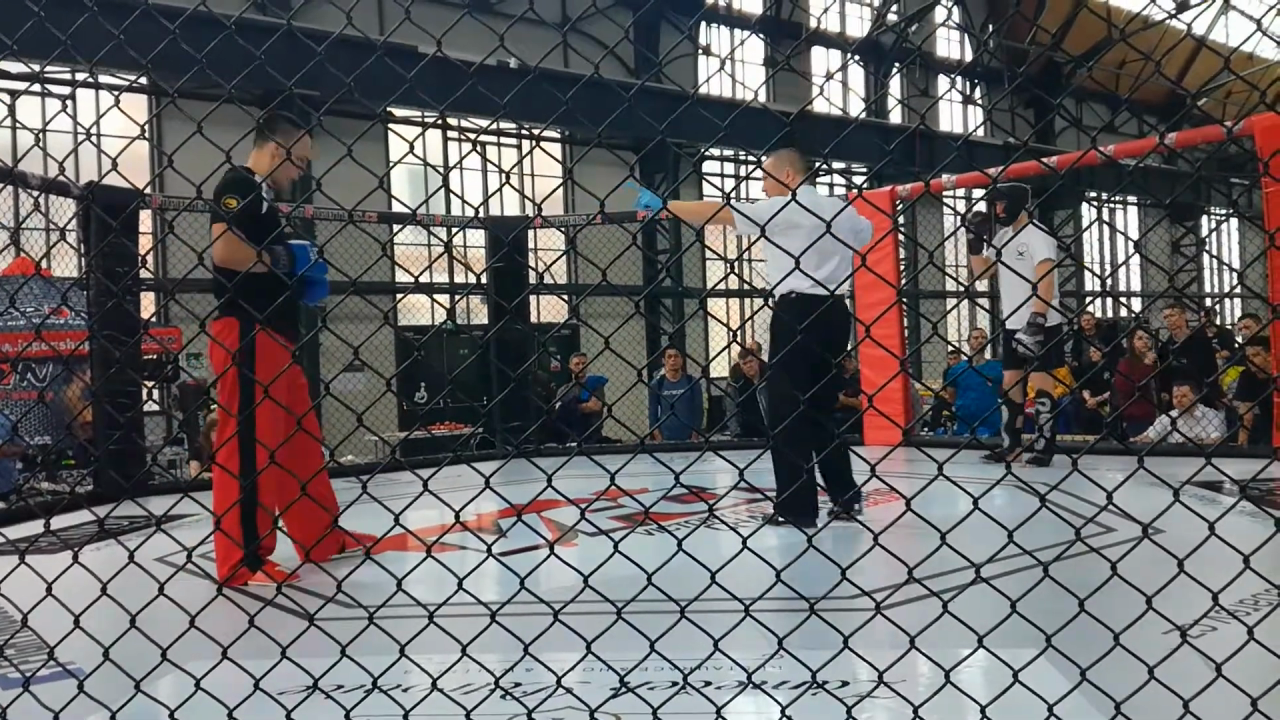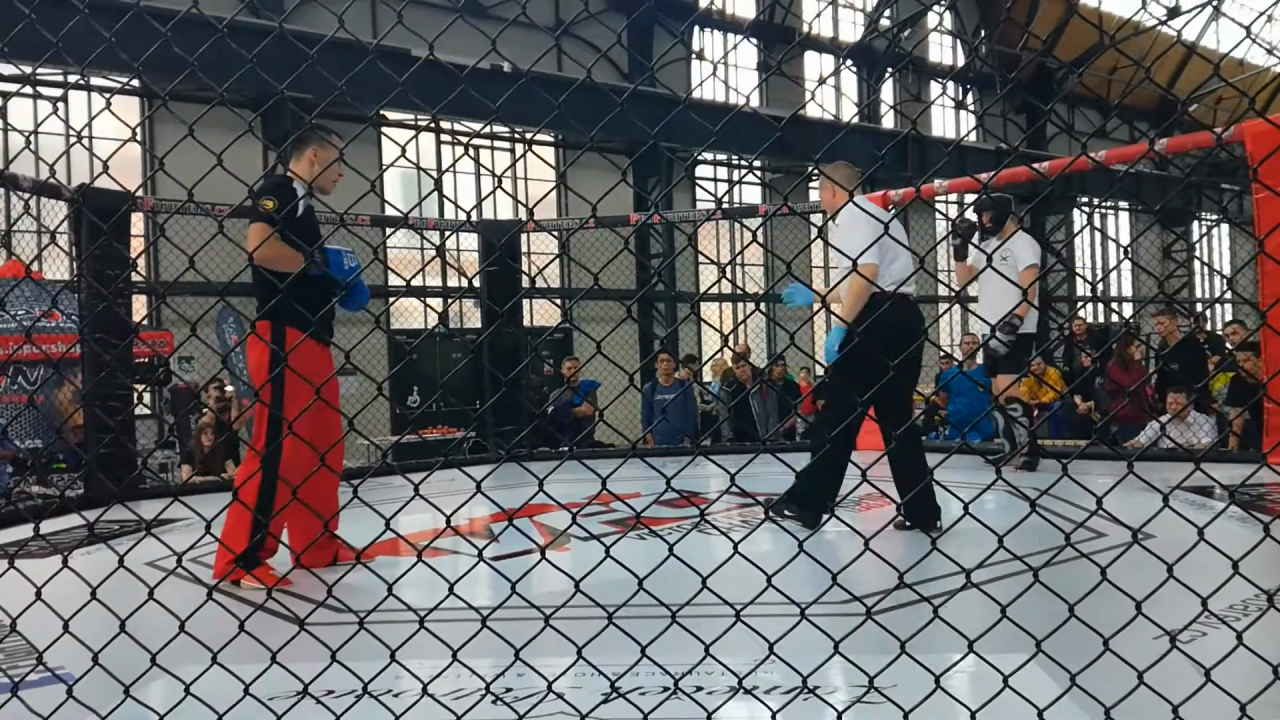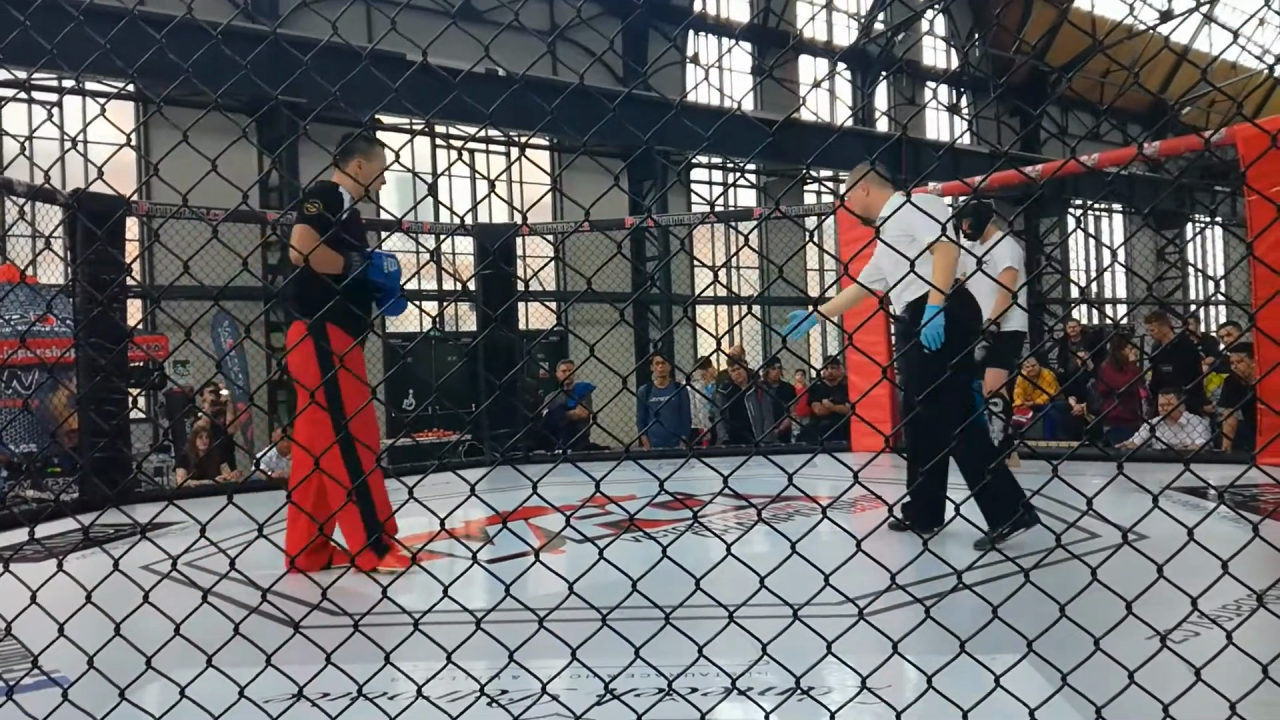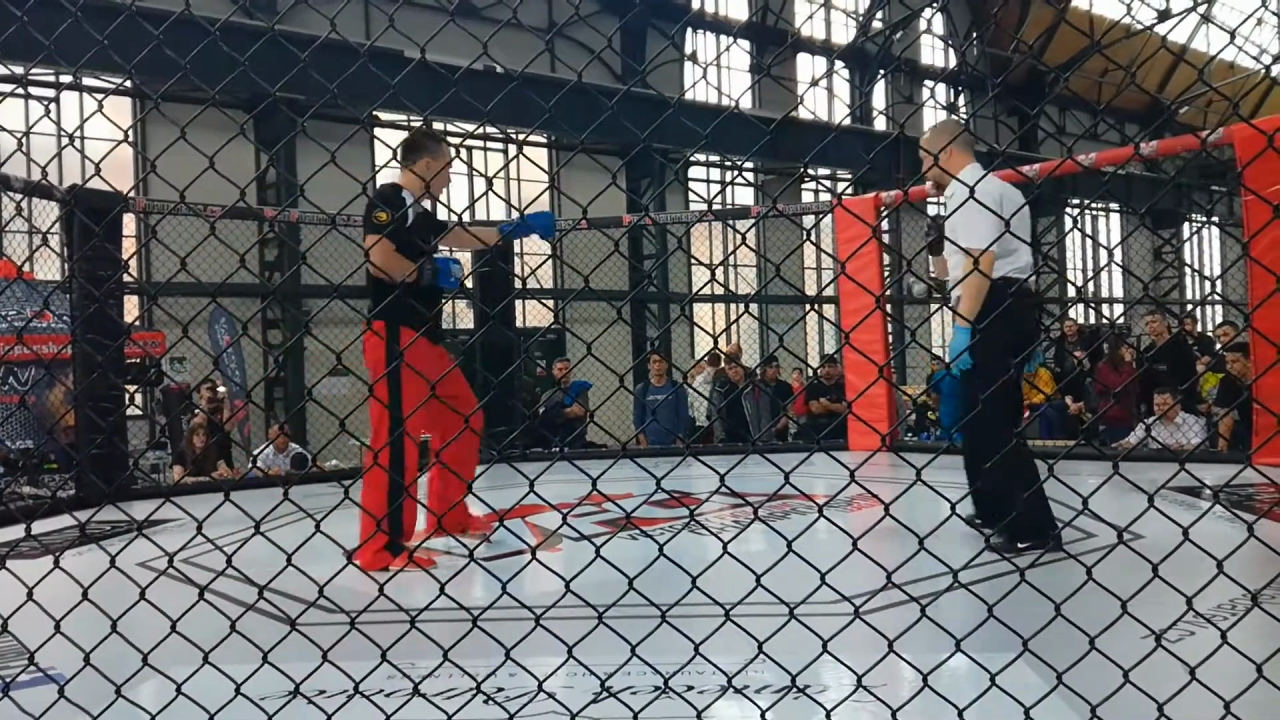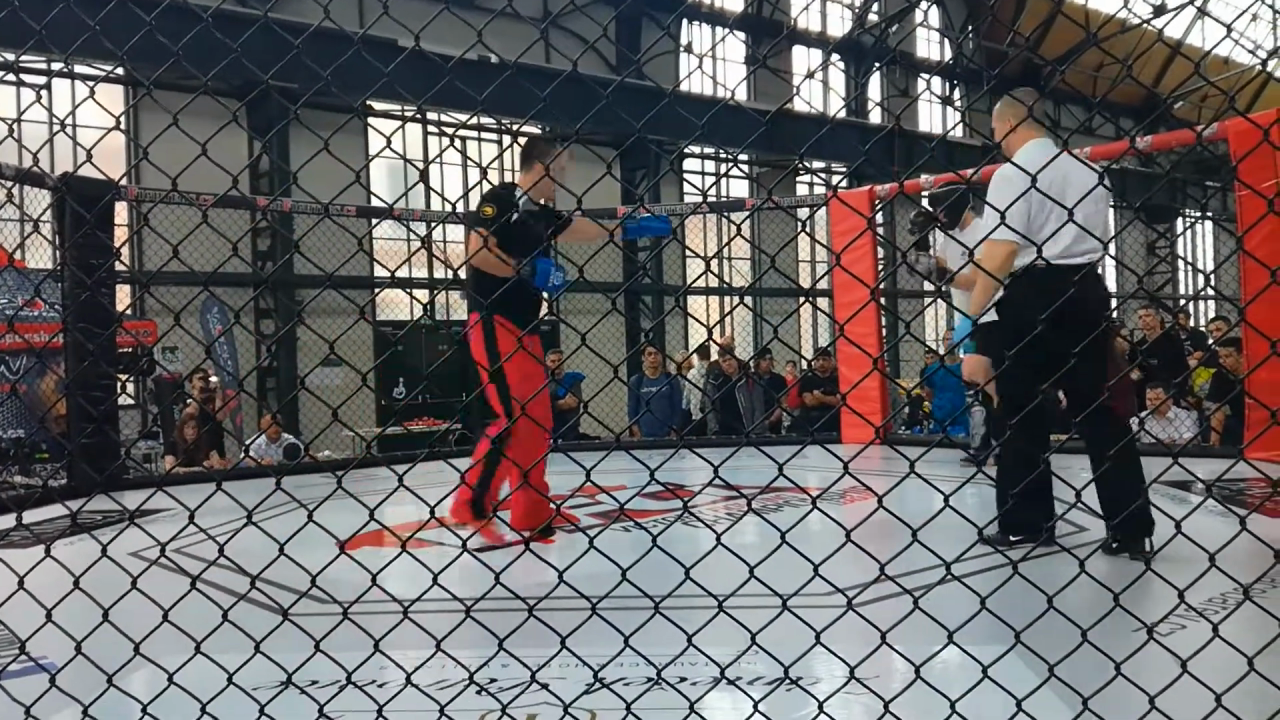
dt=0.5s
person 1, frame 1
left shoulder: (262, 195)
right shoulder: (240, 185)
right elbow: (224, 249)
left wrist: (301, 277)
right wrist: (282, 259)
left hip: (274, 335)
right hip: (247, 334)
left knee: (300, 436)
right knee: (249, 443)
left ankle: (323, 536)
right ankle: (242, 560)
person 1, frame 2
left shoulder: (302, 204)
right shoulder: (278, 190)
right elbow: (259, 249)
left wrist: (341, 282)
right wrist: (321, 262)
left hip: (309, 339)
right hip: (282, 338)
left knee: (322, 443)
right knee: (277, 445)
left ankle: (317, 543)
right ankle: (241, 558)
person 1, frame 3
left shoulder: (346, 210)
right shoulder: (325, 195)
right elbow: (302, 249)
left wrist: (379, 281)
right wrist: (362, 265)
left hip: (337, 338)
right hip: (321, 336)
left knee: (319, 445)
right knee: (352, 439)
left ankle: (310, 546)
right ankle: (371, 544)
person 1, frame 4
left shoulder: (418, 211)
right shoulder: (388, 200)
left elbow: (464, 237)
right elbow: (377, 258)
left wrist: (518, 228)
right wrist: (429, 273)
left hip: (422, 337)
right hip: (396, 336)
left knee: (464, 421)
right knee: (394, 439)
left ankle: (449, 514)
right ankle: (381, 547)
person 1, frame 5
left shoulder: (541, 214)
right shoulder: (502, 199)
left elbow: (588, 230)
right elbow: (475, 251)
left wrist: (636, 228)
right wrist: (529, 272)
left hip: (523, 329)
right hip: (495, 325)
left knee: (536, 422)
right knee: (516, 419)
left ankle: (531, 511)
right ankle: (472, 505)
person 2, frame 1
left shoulder: (784, 210)
right shoulder: (844, 209)
left elbow: (720, 213)
right elbow: (866, 234)
left wrist: (663, 204)
left hip: (797, 313)
right hip: (836, 313)
left knee: (787, 410)
right knee: (825, 406)
left ankle: (797, 507)
right ankle: (844, 495)
person 2, frame 2
left shoulder: (853, 217)
right shoulder: (881, 217)
left elbow: (864, 273)
left wrist: (840, 327)
right wrist: (819, 295)
left hip: (873, 322)
right hip: (903, 318)
left knee: (839, 414)
right knee: (898, 418)
left ankle: (807, 503)
right ankle: (921, 511)
person 2, frame 3
left shoulder: (917, 207)
right shoulder: (884, 236)
left elbow: (943, 252)
right elbow: (858, 290)
left wrist: (934, 308)
right wrist: (813, 316)
left hip: (943, 319)
right hip: (919, 328)
left knee: (951, 417)
right knee: (922, 419)
left ankle: (1011, 511)
right ankle: (921, 512)
person 2, frame 4
left shoulder: (973, 191)
right shoulder: (1002, 191)
left elbow: (982, 264)
left wrist: (963, 327)
left hip: (992, 315)
right hip: (1010, 310)
left knee: (991, 423)
right knee: (985, 417)
left ankle: (1033, 528)
right ankle: (994, 510)
person 2, frame 5
left shoulder: (1016, 171)
right shoulder: (1090, 171)
left elbow: (1002, 250)
right elbow: (1099, 243)
left wrist: (972, 311)
left hip: (1034, 295)
right hip: (1087, 291)
left knee: (1024, 413)
right knee: (1100, 410)
left ankle: (1025, 524)
right ankle: (1132, 530)
person 3, frame 1
left shoulder: (1037, 235)
right shoulder: (1000, 236)
left elbow: (1045, 283)
right elbow: (981, 273)
left wrist: (1035, 323)
right wrist: (974, 239)
left hip: (1041, 324)
right hip: (1013, 324)
left knee: (1040, 381)
right knee: (1010, 384)
left ankle: (1043, 448)
right ankle: (1011, 445)
person 3, frame 2
left shoulder: (1022, 242)
right shoulder: (985, 246)
left elbow: (1029, 288)
right elbow: (964, 280)
left wrist: (1013, 324)
right wrist: (959, 246)
left hip: (1017, 330)
right hip: (994, 330)
left knee: (1009, 387)
right knee: (998, 392)
left ankle: (1029, 449)
right ankle: (1012, 448)
person 3, frame 3
left shoulder: (1005, 245)
right shoulder: (972, 249)
left elbow: (1006, 289)
left wrist: (991, 326)
left hip: (1006, 338)
right hip: (984, 329)
left knee: (994, 386)
right knee: (990, 389)
left ankle: (999, 449)
right ankle: (1006, 448)
person 3, frame 4
left shoulder: (992, 239)
right shoulder: (969, 240)
left elbow: (983, 283)
right elbow: (946, 274)
left wrist: (942, 286)
right wrist: (936, 245)
left hip: (999, 324)
right hip: (981, 326)
left knee: (992, 389)
person 3, frame 5
left shoulder: (982, 234)
right shoulder: (952, 237)
left elbow: (971, 282)
right elbow: (934, 271)
left wrist: (946, 273)
left hip: (991, 318)
right hip: (971, 320)
left knee: (973, 375)
right knee: (985, 384)
left ankle: (984, 445)
right ankle: (999, 440)
